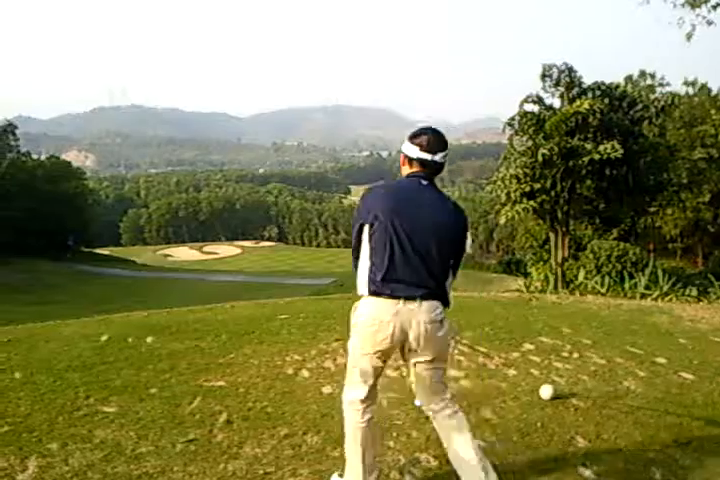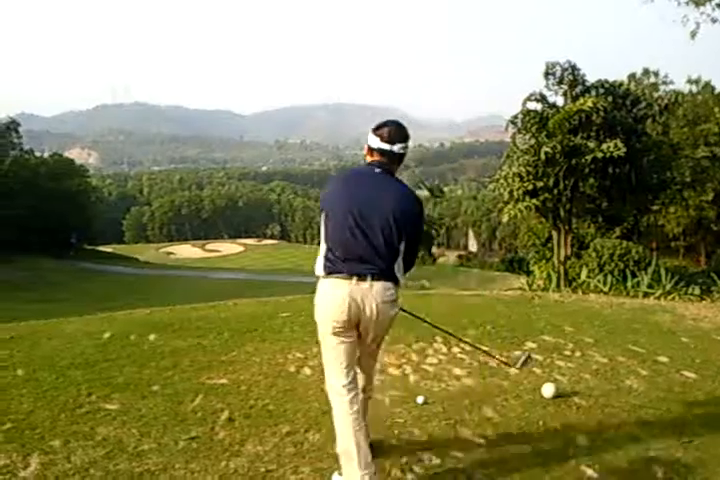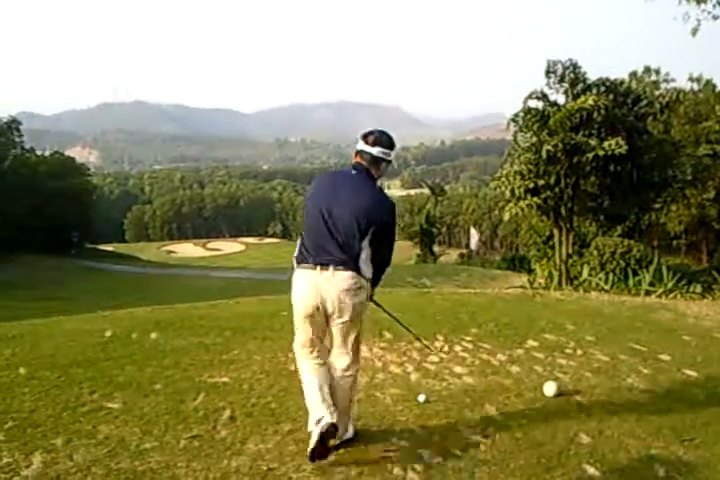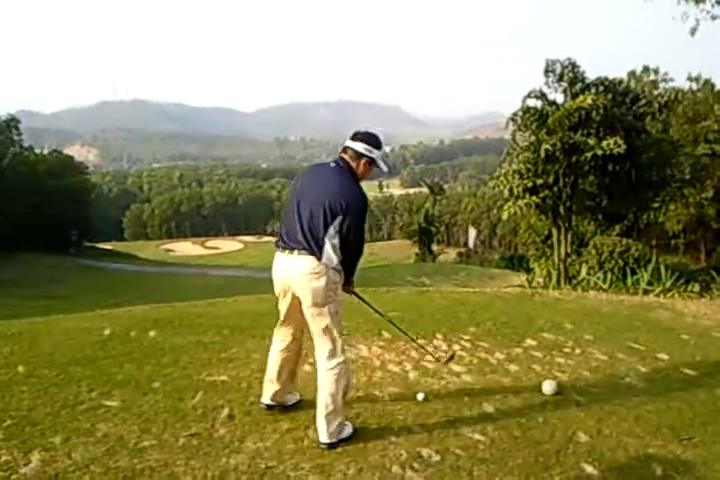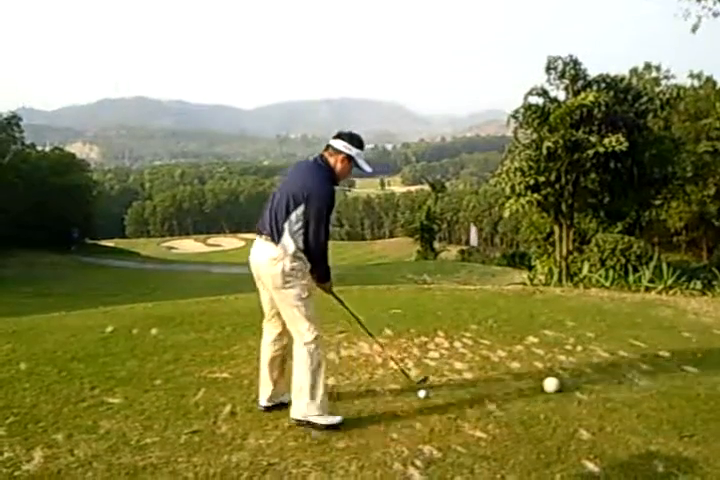
dt=0.3s
person 1, frame 1
left shoulder: (375, 198)
right shoulder: (454, 214)
left elbow: (360, 252)
right elbow: (449, 271)
left hip: (377, 311)
right hip: (428, 315)
left knee: (359, 399)
right knee: (441, 405)
person 1, frame 2
left shoulder: (336, 185)
right shoulder: (409, 201)
right elbow: (409, 256)
left hip: (335, 290)
right hip: (380, 293)
left knee: (343, 385)
right knee: (363, 374)
right ankle: (353, 441)
person 1, frame 3
left shoulder: (320, 183)
right shoulder: (381, 203)
right elbow: (382, 257)
right wrist: (368, 284)
left hip: (307, 278)
right hip: (347, 283)
left knee: (310, 355)
right knee: (344, 362)
left ankle: (322, 421)
right ankle: (340, 429)
person 1, frame 4
left shoulder: (310, 173)
right shoulder: (353, 195)
right elbow: (352, 245)
right wrist: (347, 279)
left hip: (283, 261)
right hip: (314, 271)
left knee: (287, 332)
right knee: (331, 352)
left ankle: (274, 393)
right ankle: (331, 429)
person 1, frame 5
left shoulder: (302, 168)
right shoulder: (322, 187)
right elbow: (316, 237)
left wrist: (313, 268)
right wrist: (323, 276)
left hip: (262, 251)
right hip: (281, 259)
left knee: (275, 327)
right knee: (306, 334)
left ankle: (272, 394)
right ankle: (308, 407)
